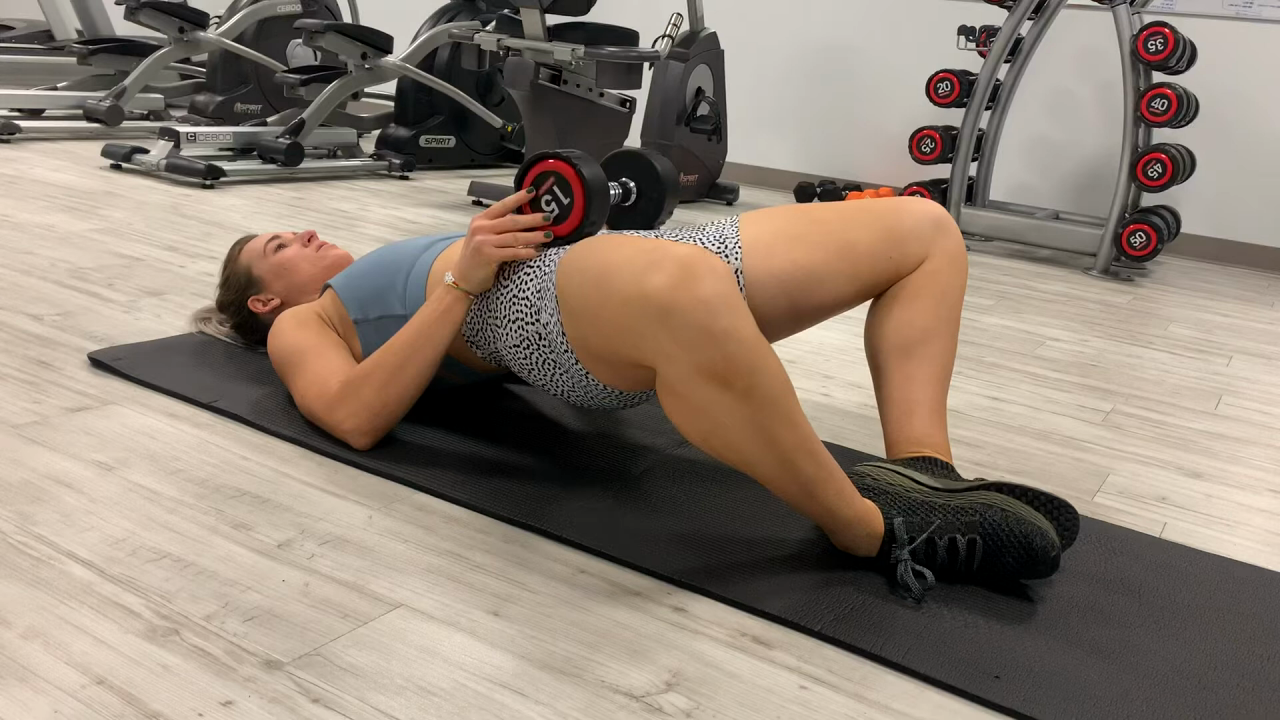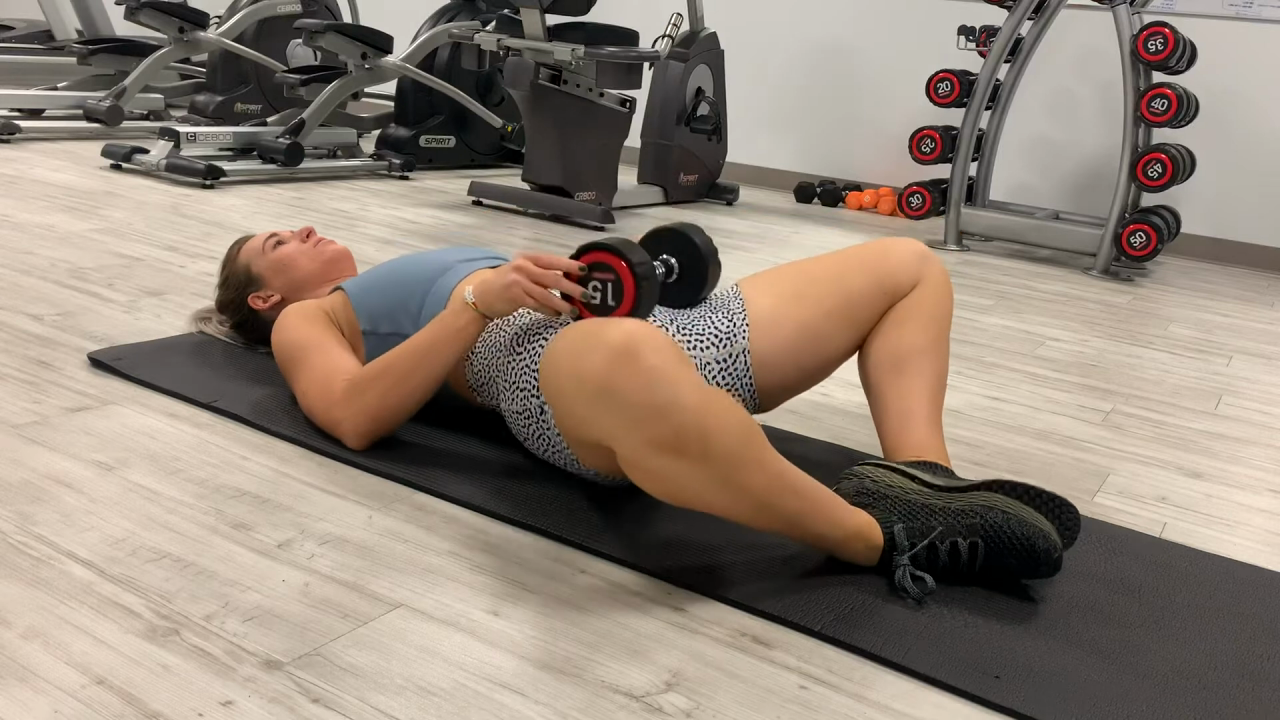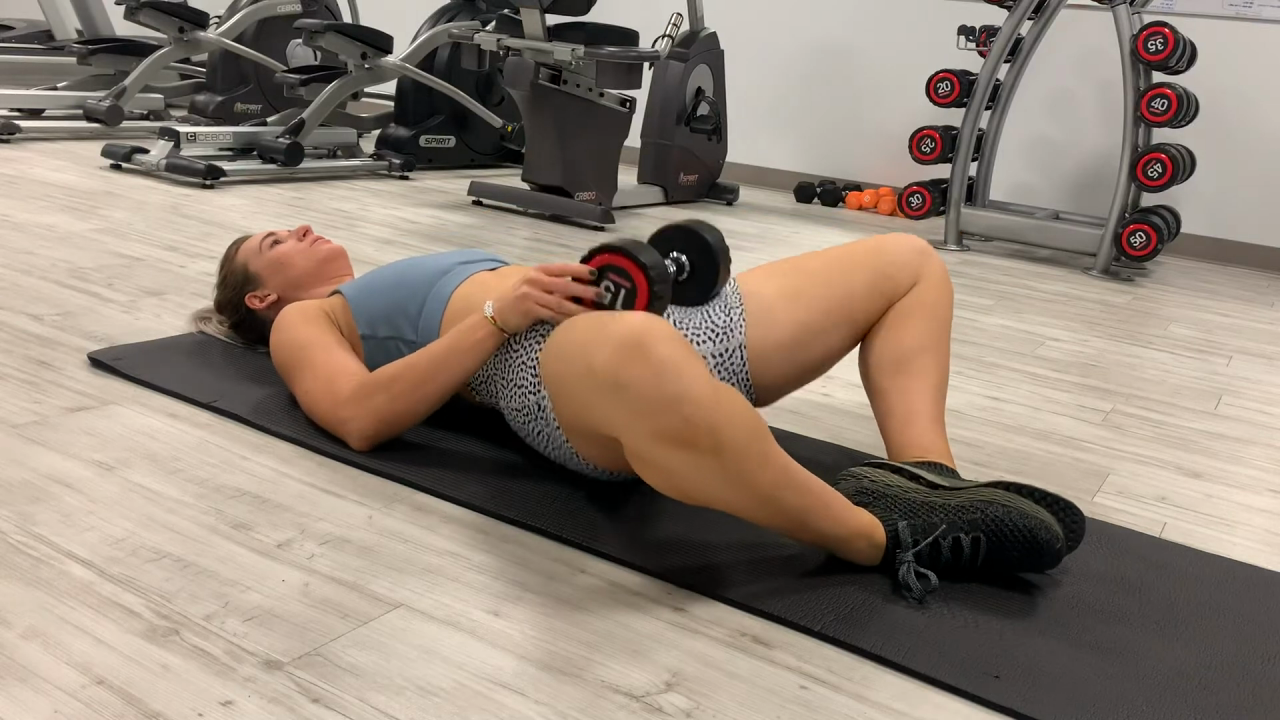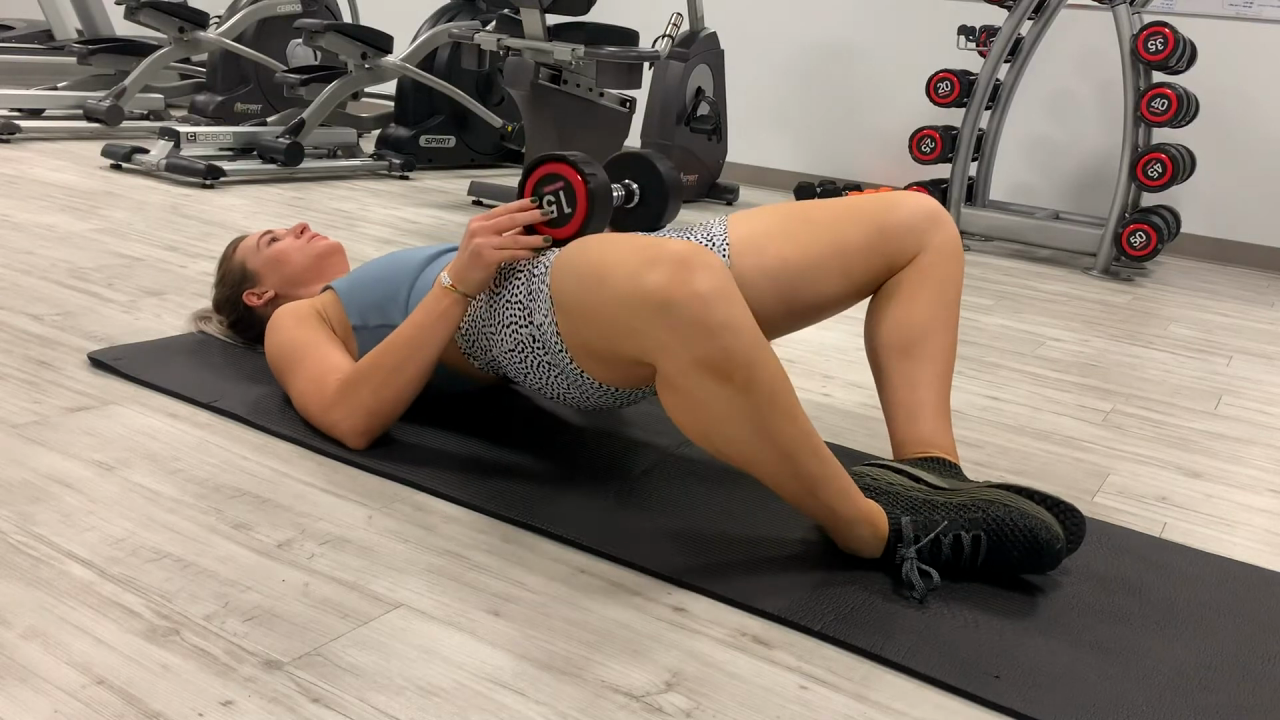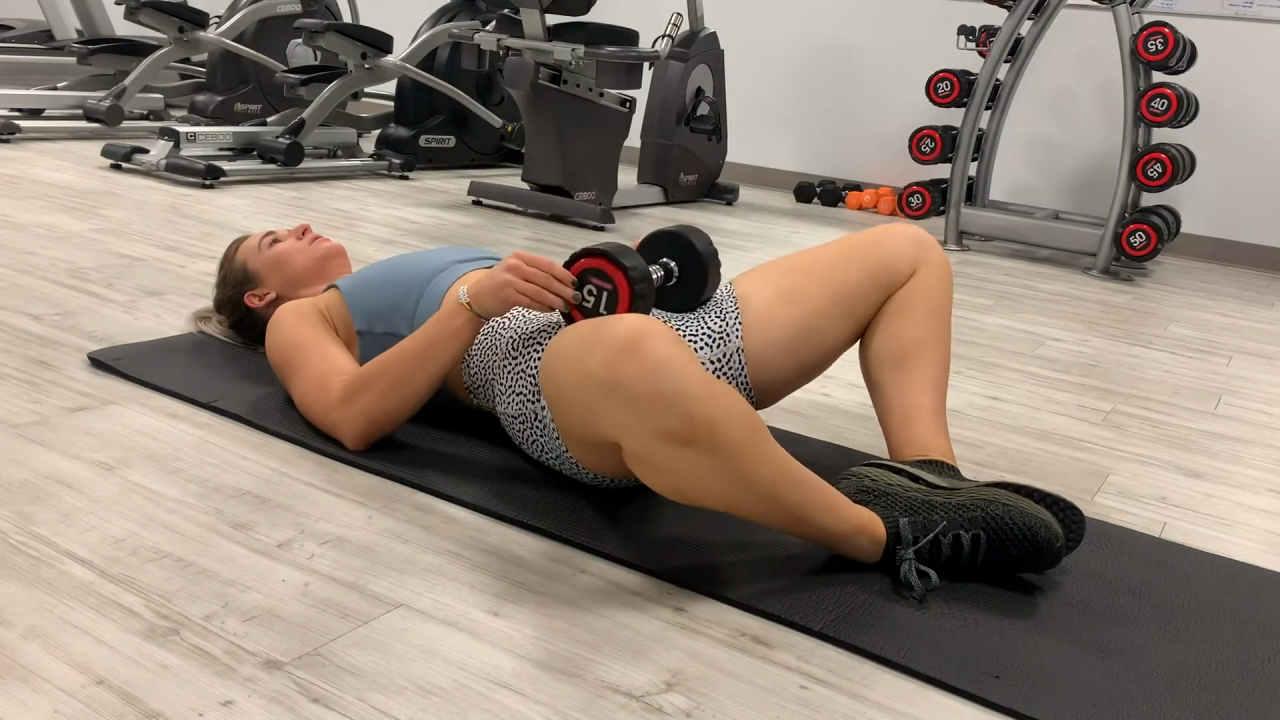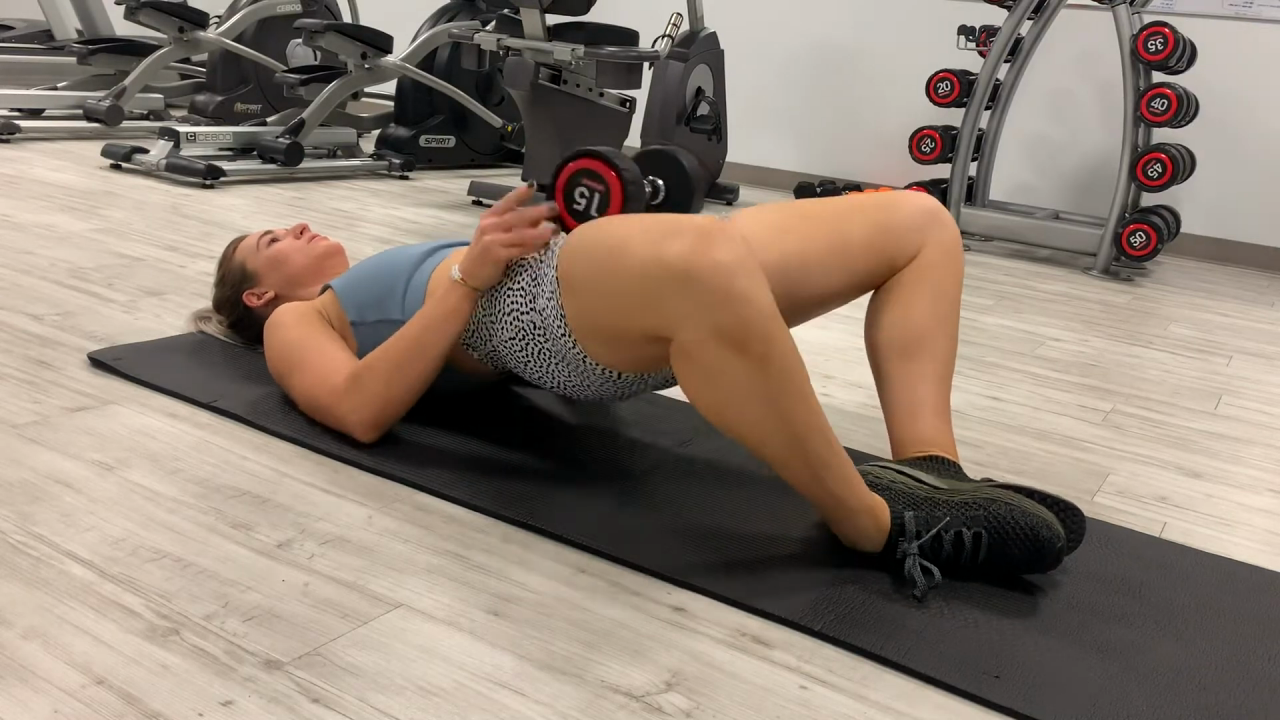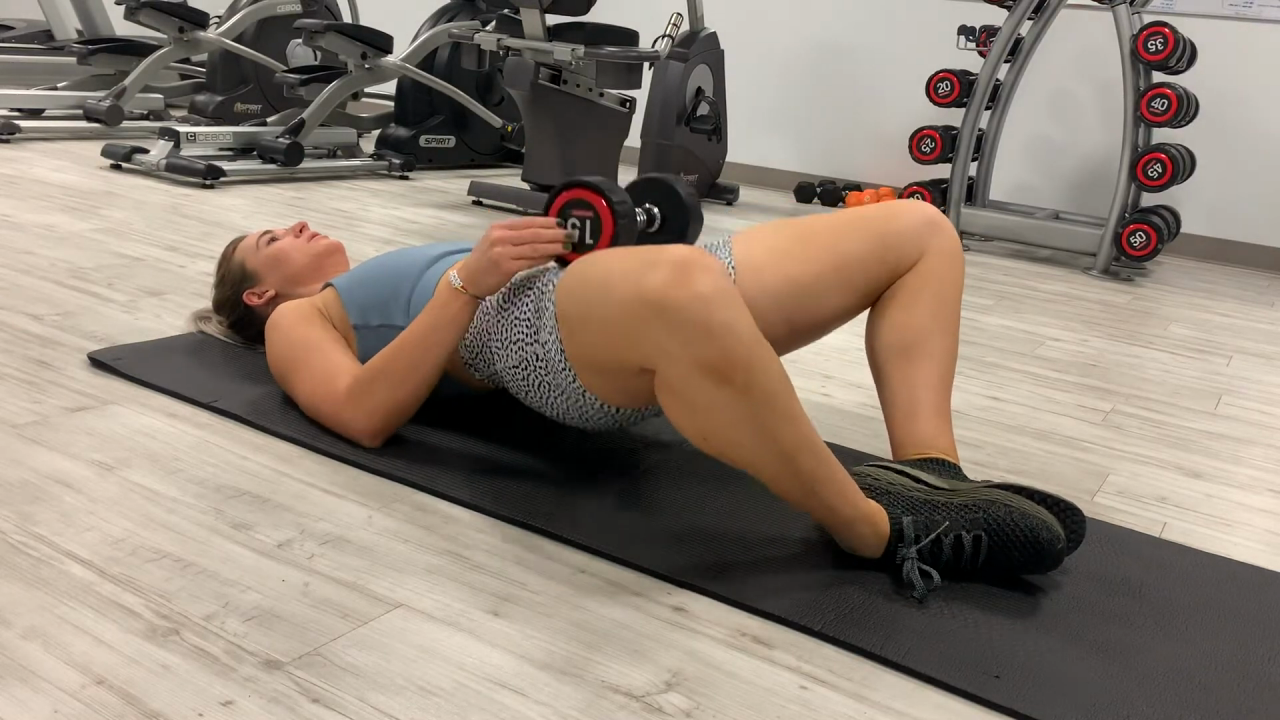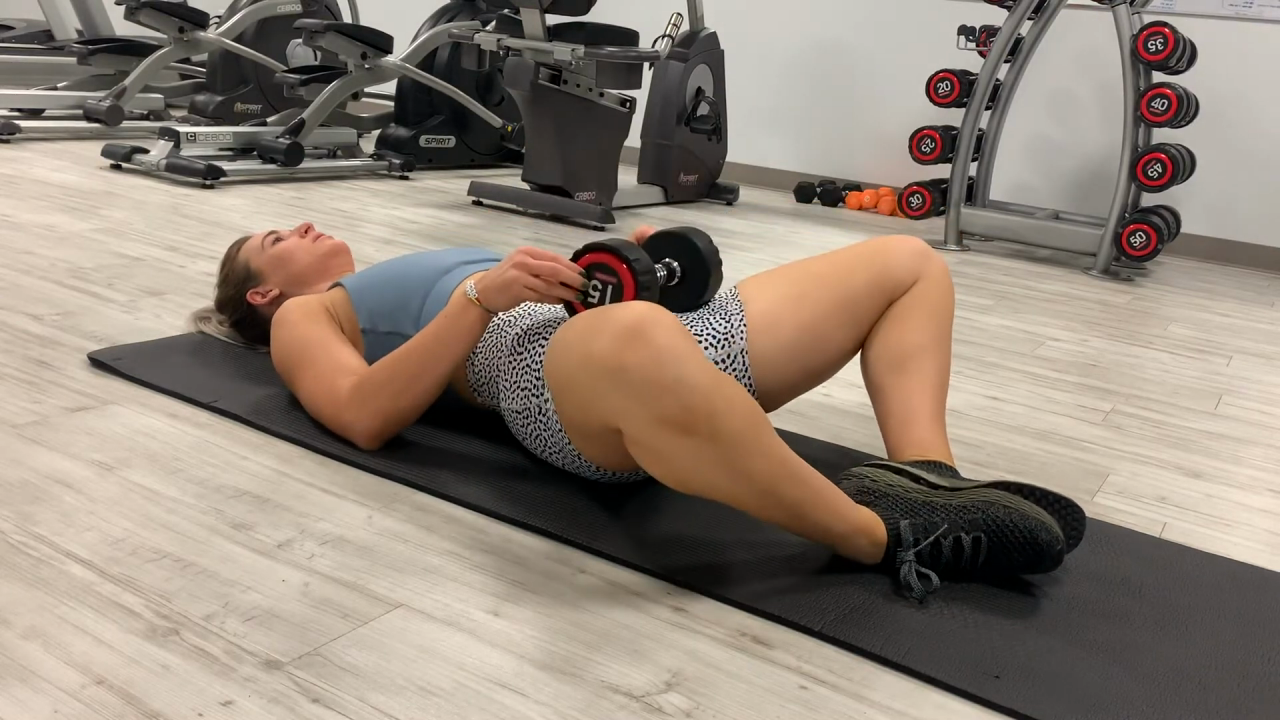
dt=0.7s
person 1, frame 1
left shoulder: (395, 272)
right shoulder: (300, 330)
right elbow: (358, 418)
right wrist: (463, 277)
left hip: (631, 272)
right hip: (534, 298)
left knee: (922, 229)
right knee: (681, 288)
left ankle: (918, 474)
right ankle: (876, 530)
person 1, frame 2
left shoulder: (397, 290)
right shoulder: (306, 324)
right elbow: (357, 417)
right wrist: (479, 300)
left hip: (657, 324)
right hip: (542, 356)
left knee: (908, 263)
right knee: (630, 365)
left ankle: (913, 476)
right ankle: (880, 536)
person 1, frame 3
left shoulder: (400, 285)
right shoulder: (302, 327)
right elbow: (364, 417)
right wrist: (502, 315)
left hip: (656, 321)
right hip: (543, 355)
left knee: (910, 261)
right knee: (636, 356)
left ankle: (922, 478)
right ankle: (880, 536)
person 1, frame 4
left shoulder: (383, 280)
right shoulder: (298, 323)
right elbow: (352, 417)
left wrist: (601, 222)
right wrist: (460, 278)
left hip: (630, 274)
right hip: (529, 301)
left knee: (916, 222)
right knee: (678, 285)
left ankle: (926, 472)
right ankle: (878, 528)
person 1, frame 5
left shoulder: (402, 279)
right shoulder: (300, 324)
right elbow: (355, 419)
right wrist: (474, 302)
left hip: (655, 322)
right hip: (537, 362)
left knee: (907, 250)
right knee: (635, 362)
left ankle: (923, 477)
right ankle: (883, 535)
person 1, frame 6
left shoulder: (389, 278)
right shoulder: (295, 324)
right elbow: (363, 410)
left wrist: (620, 223)
right wrist: (470, 273)
left hip: (619, 284)
right hip: (540, 299)
left knee: (916, 223)
right knee: (700, 258)
left ankle: (926, 470)
right ankle: (884, 527)
person 1, frame 7
left shoulder: (394, 279)
right shoulder: (297, 323)
right elbow: (364, 414)
left wrist: (615, 242)
right wrist: (470, 280)
left hip: (600, 294)
right hip: (533, 326)
left knee: (917, 230)
right knee: (674, 287)
left ankle: (926, 476)
right ankle: (885, 531)
person 1, frame 8
left shoulder: (398, 285)
right shoulder: (304, 321)
right elbow: (368, 415)
right wrist: (480, 295)
left hip: (672, 327)
right hip: (539, 359)
left knee: (908, 262)
right knee: (637, 344)
left ankle: (921, 479)
right ankle: (885, 536)
